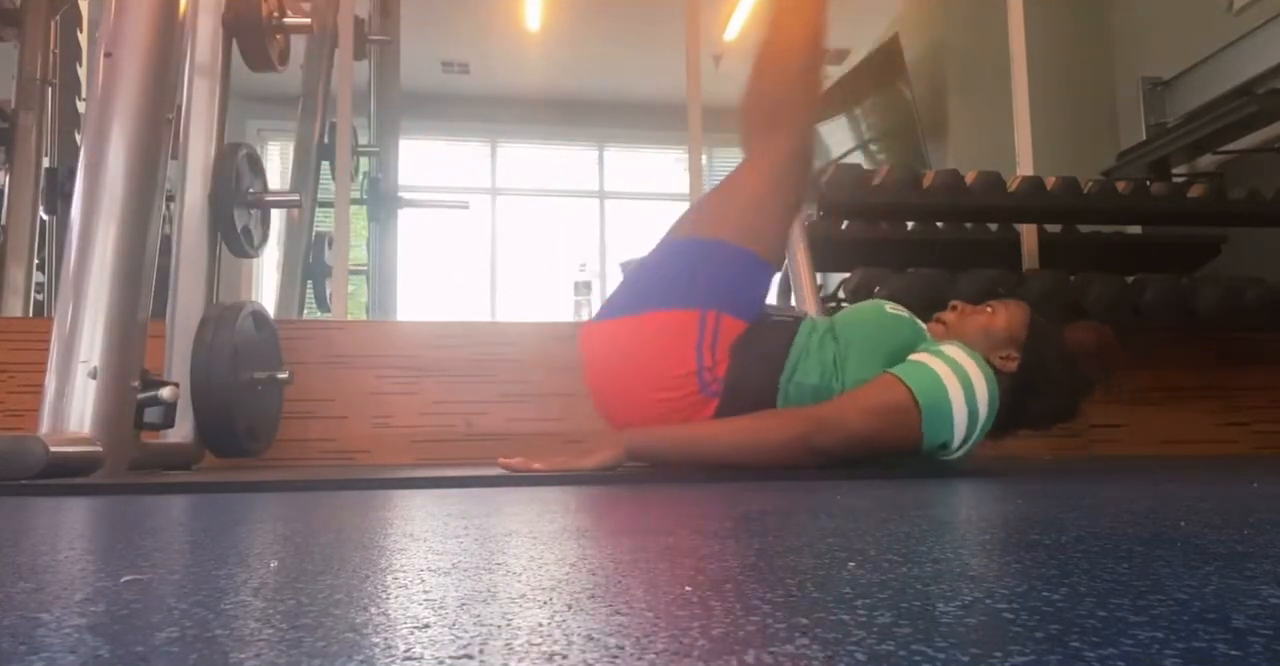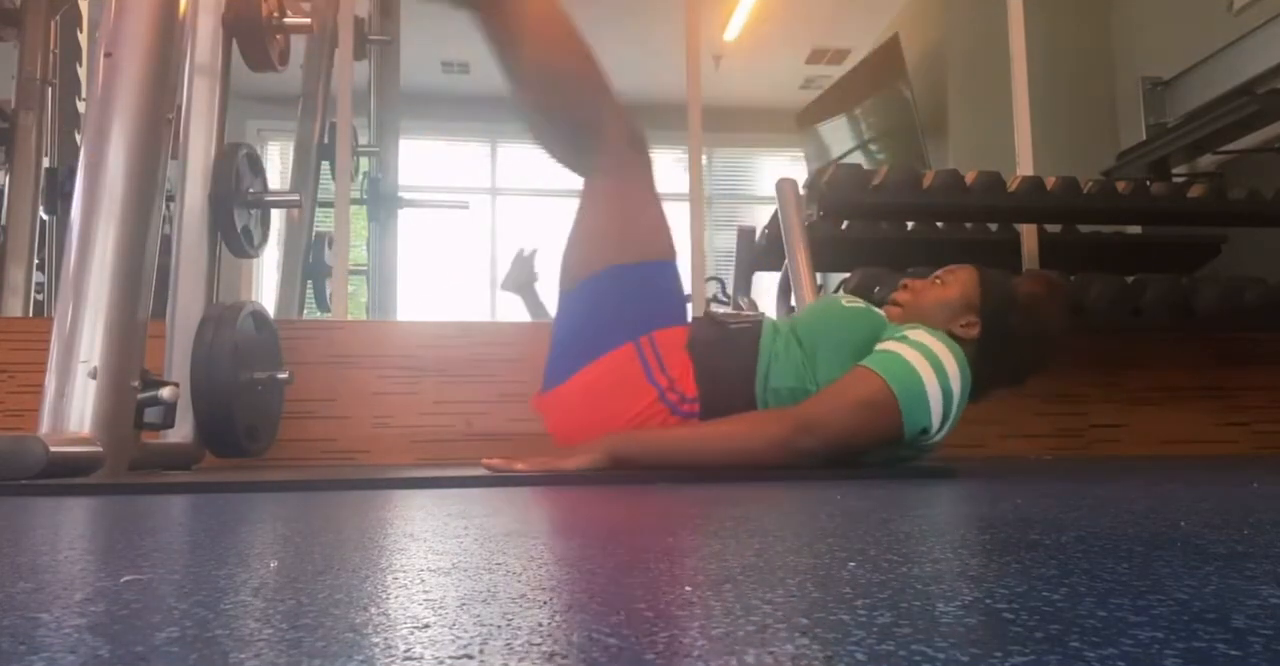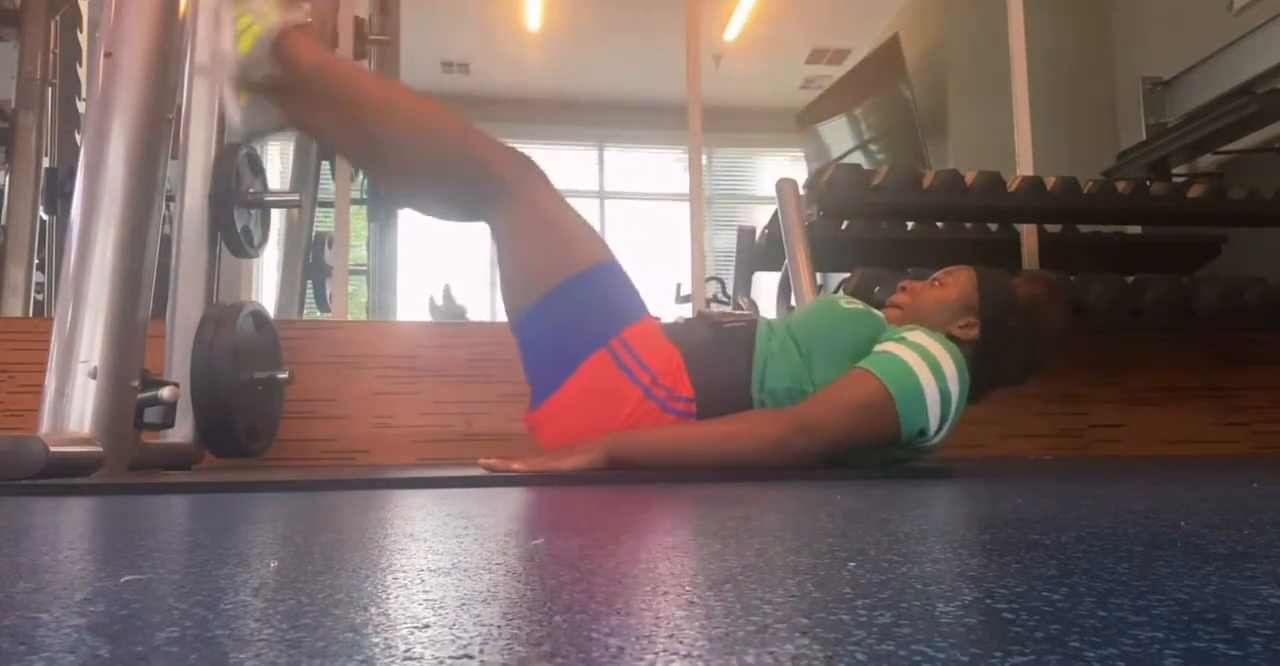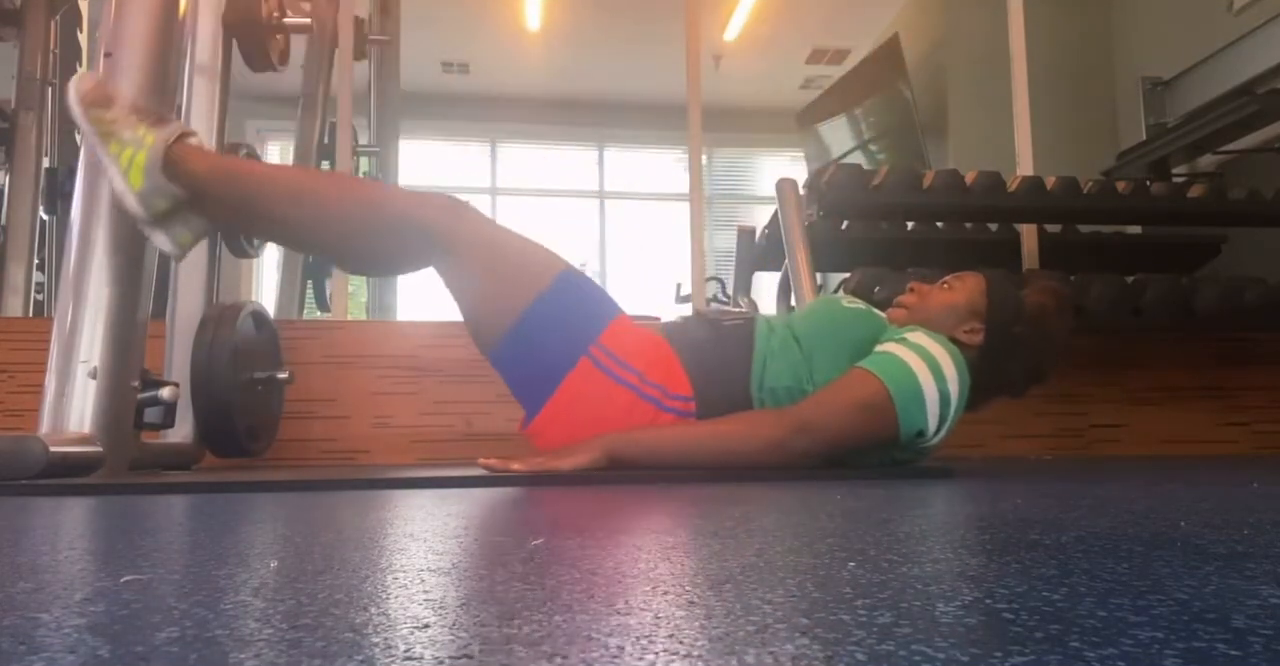
dt=0.3s
person 1, frame 1
left shoulder: (961, 379)
right shoulder: (945, 363)
left elbow: (820, 434)
left wrist: (629, 443)
right hip: (686, 366)
left knee: (783, 150)
person 1, frame 2
left shoulder: (930, 364)
right shoulder: (908, 347)
left elbow: (801, 433)
left wrist: (609, 449)
left hip: (635, 397)
right hip: (652, 380)
left knee: (613, 154)
person 1, frame 3
left shoulder: (928, 363)
right shoulder: (897, 344)
left elbow: (801, 433)
left wrist: (609, 448)
left hip: (640, 396)
right hip: (669, 384)
left knee: (512, 178)
right knee: (509, 189)
person 1, frame 4
left shoulder: (927, 367)
right shoulder: (898, 347)
left elbow: (797, 434)
left wrist: (610, 444)
left hip: (643, 402)
right hip: (654, 375)
left knee: (442, 221)
right knee: (441, 228)
left ankle: (176, 163)
right ankle: (192, 181)
